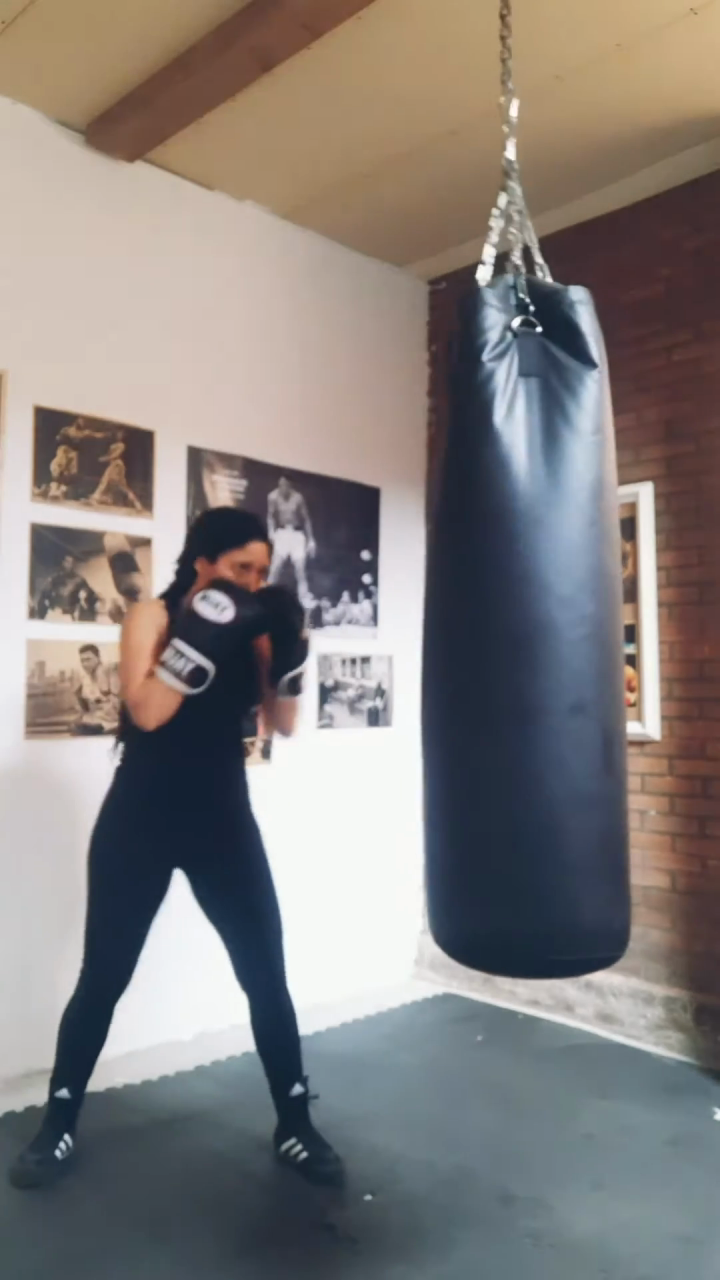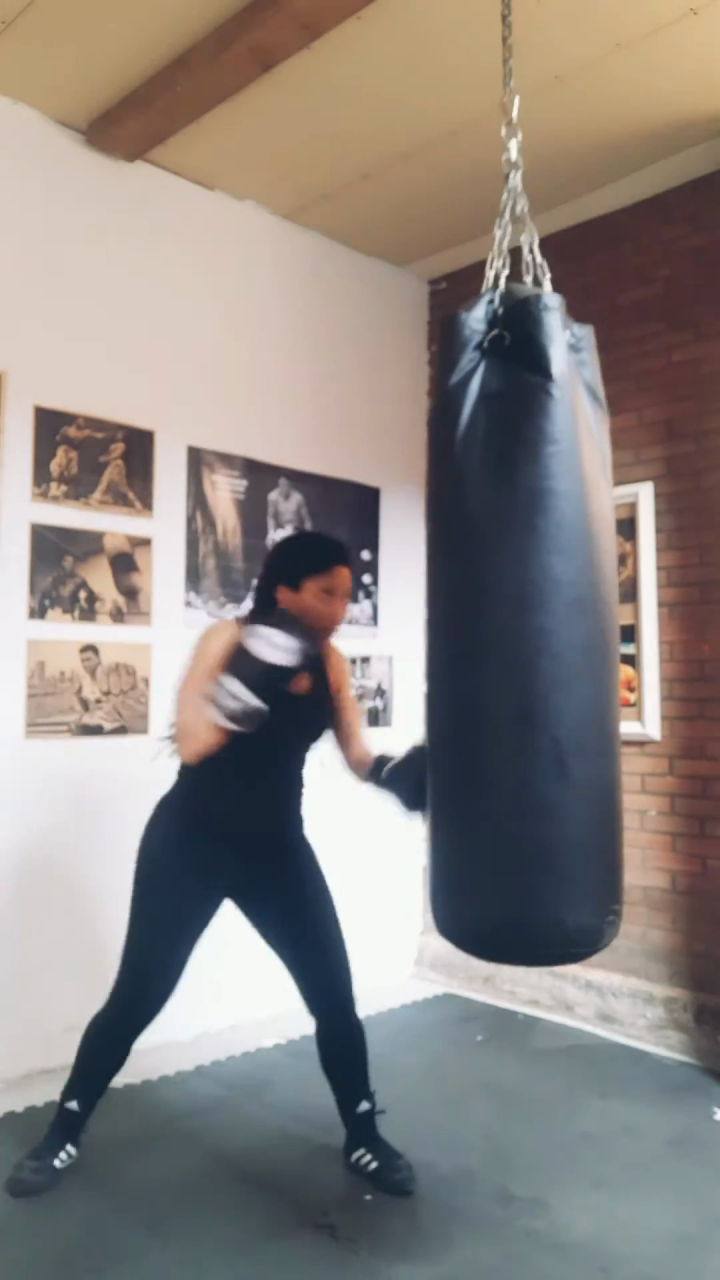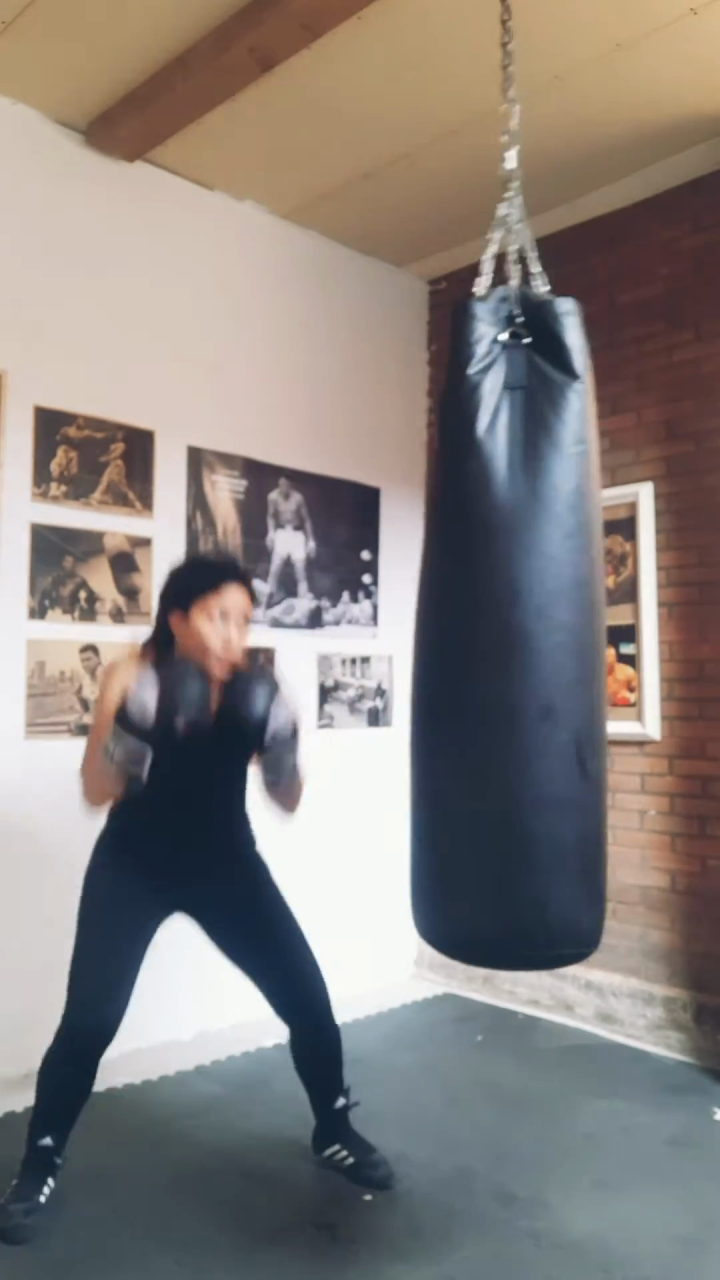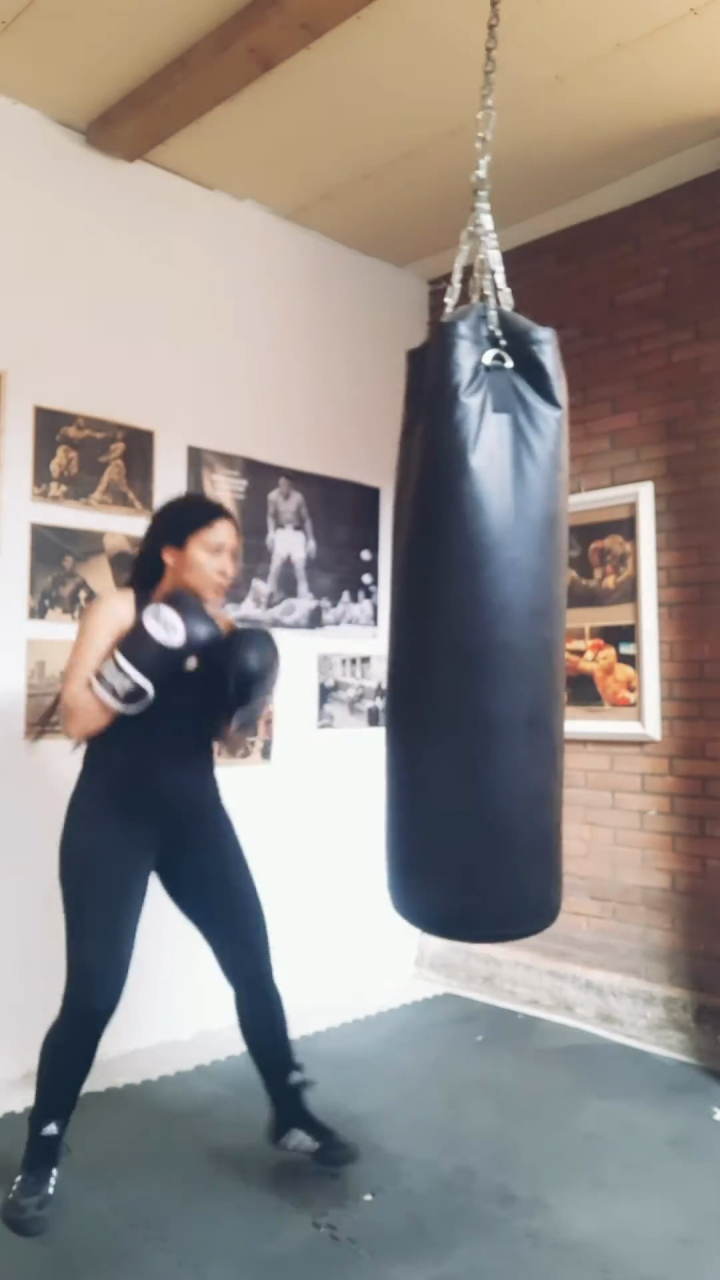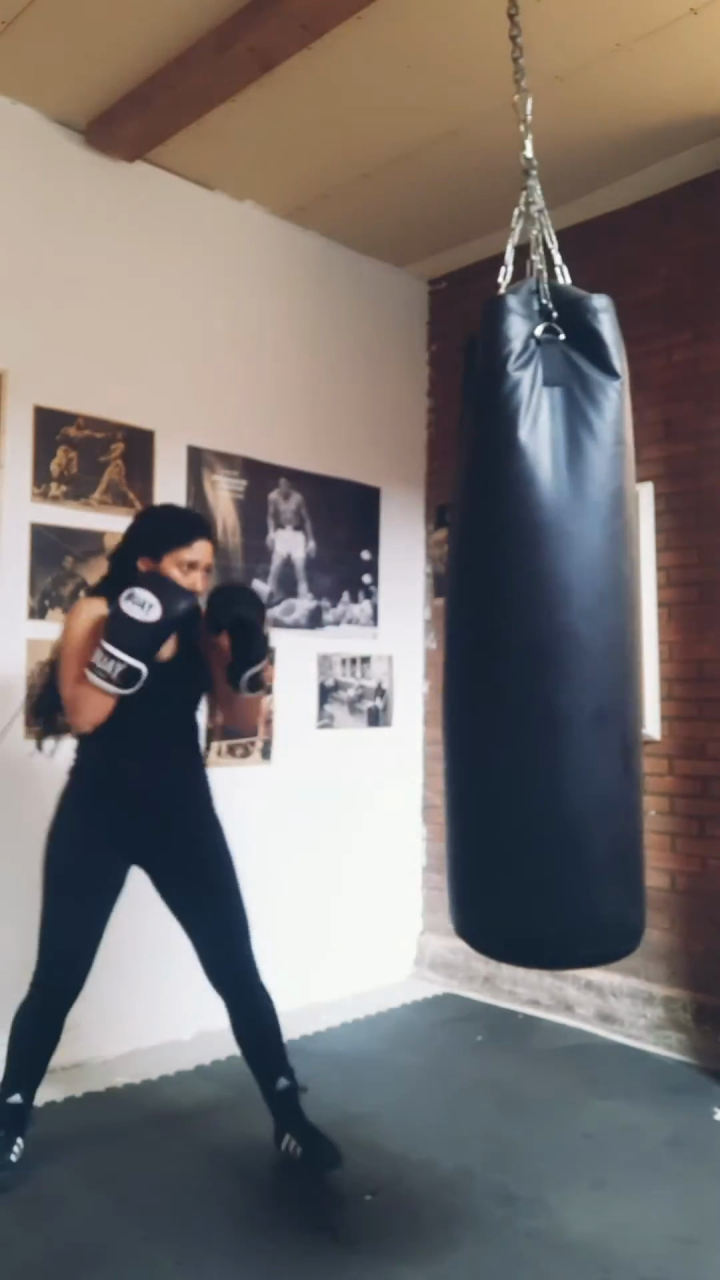
dt=1s
person 1, frame 1
left shoulder: (254, 628)
right shoulder: (153, 617)
left elbow: (283, 725)
right elbow: (147, 712)
left wrist: (290, 651)
right wrist: (203, 637)
left hip: (222, 816)
right hip: (141, 818)
left knee: (265, 973)
right knee: (104, 977)
left ankle: (294, 1126)
right ankle: (59, 1124)
person 1, frame 2
left shoulder: (328, 660)
right shoulder: (226, 640)
left elbow: (358, 753)
right elbow: (189, 744)
left wrist: (398, 772)
left hip: (275, 846)
right hip: (187, 840)
left knee: (334, 998)
right knee: (137, 997)
left ankle: (363, 1134)
right ankle: (65, 1135)
person 1, frame 3
left shoulder: (255, 685)
right shoulder: (132, 675)
left elbow: (288, 800)
right elbow: (96, 792)
left wrist: (278, 741)
right wrist: (137, 726)
left hip: (225, 865)
right hip: (132, 867)
left knee: (308, 1001)
right knee: (89, 1022)
left ankle: (334, 1131)
person 1, frame 4
left shoulder: (218, 628)
right shoulder: (118, 611)
right elbow: (78, 719)
left wrist: (249, 691)
right wrist: (145, 654)
left hip: (196, 816)
right hip: (110, 818)
left knee: (255, 969)
right knee: (92, 997)
left ankle: (291, 1114)
person 1, frame 5
left shoulder: (204, 627)
right shoulder: (96, 616)
left elbow: (242, 723)
right elbow: (81, 716)
left wrist: (247, 653)
right wrist: (131, 637)
left hip: (182, 814)
right hip: (97, 817)
left knee: (236, 970)
right knee: (58, 978)
left ankle: (289, 1116)
